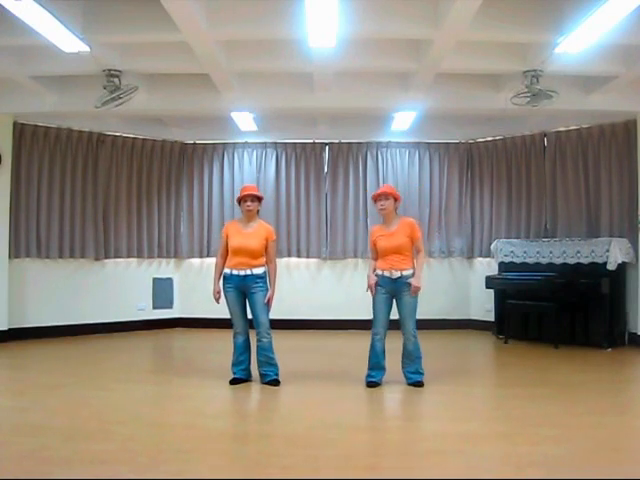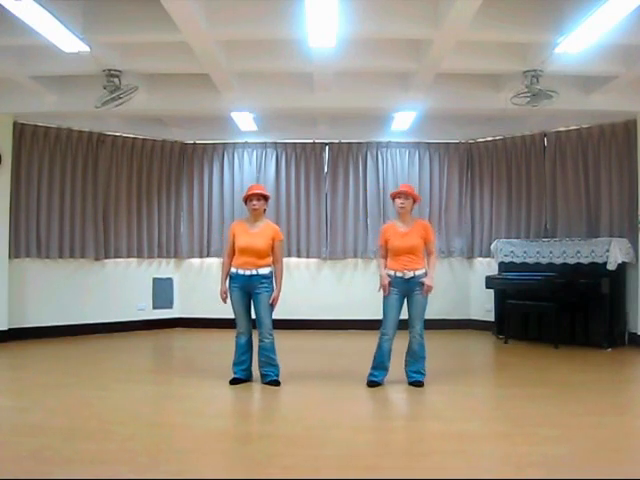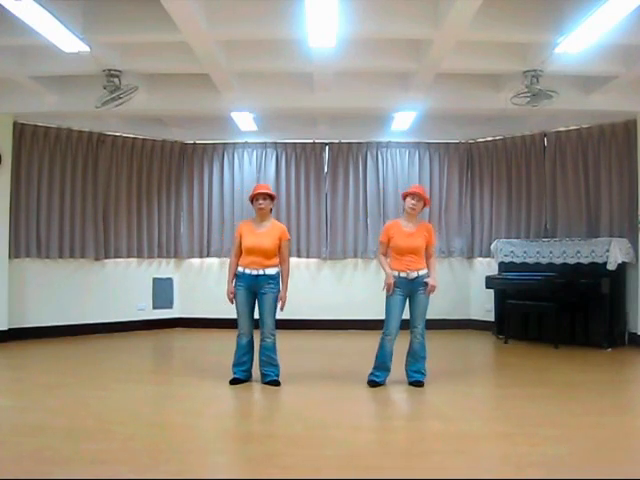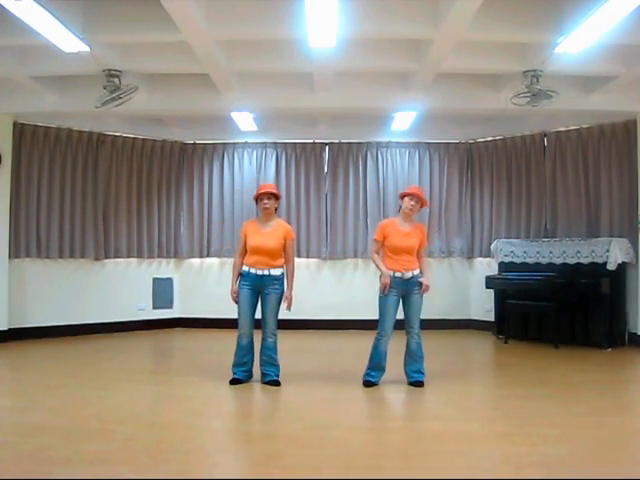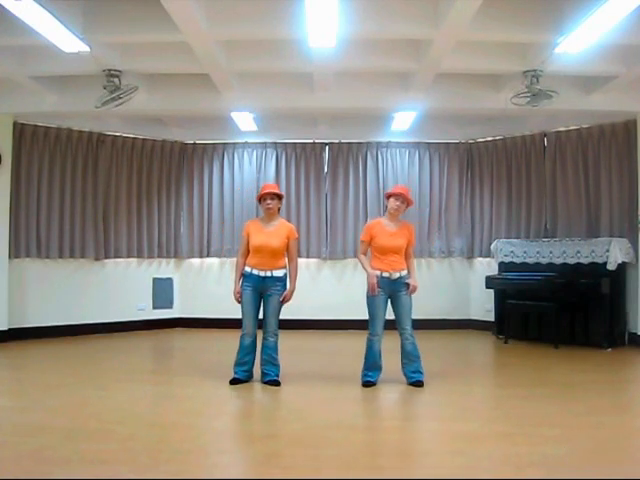
dt=0.3s
person 1, frame 1
left shoulder: (409, 224)
right shoulder: (375, 231)
left elbow: (420, 252)
left wrist: (418, 276)
right wrist: (371, 274)
left hip: (406, 280)
right hip: (382, 281)
left knee: (409, 330)
right knee: (378, 330)
left ankle: (414, 374)
right ankle: (375, 374)
person 1, frame 2
left shoulder: (423, 226)
right shoulder: (387, 229)
left elbow: (431, 253)
right elbow: (382, 257)
left wrist: (430, 276)
right wrist: (382, 273)
left hip: (417, 280)
right hip: (394, 281)
left knee: (416, 330)
right knee: (387, 330)
left ankle: (416, 374)
right ankle: (377, 374)
person 1, frame 3
left shoulder: (427, 228)
right shoulder: (391, 227)
left elbow: (430, 256)
right elbow: (381, 254)
left wrist: (432, 276)
right wrist: (388, 272)
left hip: (420, 281)
right hip: (398, 282)
left knee: (418, 330)
right knee: (390, 330)
left ankle: (416, 374)
right ankle: (378, 374)
person 1, frame 4
left shoulder: (420, 229)
right shoulder: (386, 225)
right elbow: (374, 253)
left wrist: (426, 276)
right wrist: (384, 271)
left hip: (414, 281)
right hip: (392, 281)
left knee: (414, 330)
right knee: (384, 331)
left ankle: (415, 374)
right ankle: (373, 374)
person 1, frame 5
left shoulder: (408, 228)
right shoulder: (372, 226)
left elbow: (409, 257)
right elbow: (361, 254)
left wrist: (413, 277)
right wrist: (370, 272)
left hip: (401, 281)
right hip: (379, 281)
left knee: (406, 330)
right knee: (376, 331)
left ankle: (413, 374)
right ankle: (370, 374)
person 2, frame 1
left shoulder: (267, 230)
right shoulder: (229, 228)
left elbow: (271, 262)
right elbow: (221, 257)
left wrist: (272, 288)
right wrist: (216, 283)
left hip: (257, 279)
right hip: (232, 280)
left knee: (263, 328)
right knee: (239, 329)
left ankle: (269, 373)
right ankle: (241, 372)
person 2, frame 2
left shoulder: (273, 230)
right shoulder: (236, 227)
left elbow: (278, 262)
right elbow: (228, 257)
left wrist: (278, 288)
right wrist: (223, 283)
left hip: (262, 280)
right hip: (238, 279)
left knee: (266, 329)
right knee: (242, 329)
left ankle: (270, 374)
right ankle: (241, 372)
person 2, frame 3
left shoulder: (280, 229)
right shoulder: (243, 227)
left elbow: (284, 262)
right elbow: (235, 257)
left wrist: (284, 289)
right wrist: (230, 283)
left hip: (269, 280)
right hip: (244, 279)
left knee: (268, 330)
right knee: (244, 329)
left ankle: (270, 374)
right ankle: (241, 372)
person 2, frame 4
left shoulder: (285, 229)
right shoulder: (248, 226)
left elbow: (289, 261)
right elbow: (239, 256)
left wrist: (289, 289)
right wrist: (234, 283)
left hip: (273, 280)
right hip: (248, 278)
left knee: (270, 330)
right knee: (244, 329)
left ankle: (270, 374)
right ankle: (241, 372)
person 2, frame 5
left shoulder: (288, 229)
right shoulder: (250, 226)
left elbow: (293, 260)
right elbow: (242, 256)
left wrist: (292, 286)
right wrist: (236, 283)
left hip: (276, 281)
right hip: (251, 278)
left knee: (271, 330)
right knee: (248, 329)
left ankle: (270, 374)
right ankle: (242, 372)
